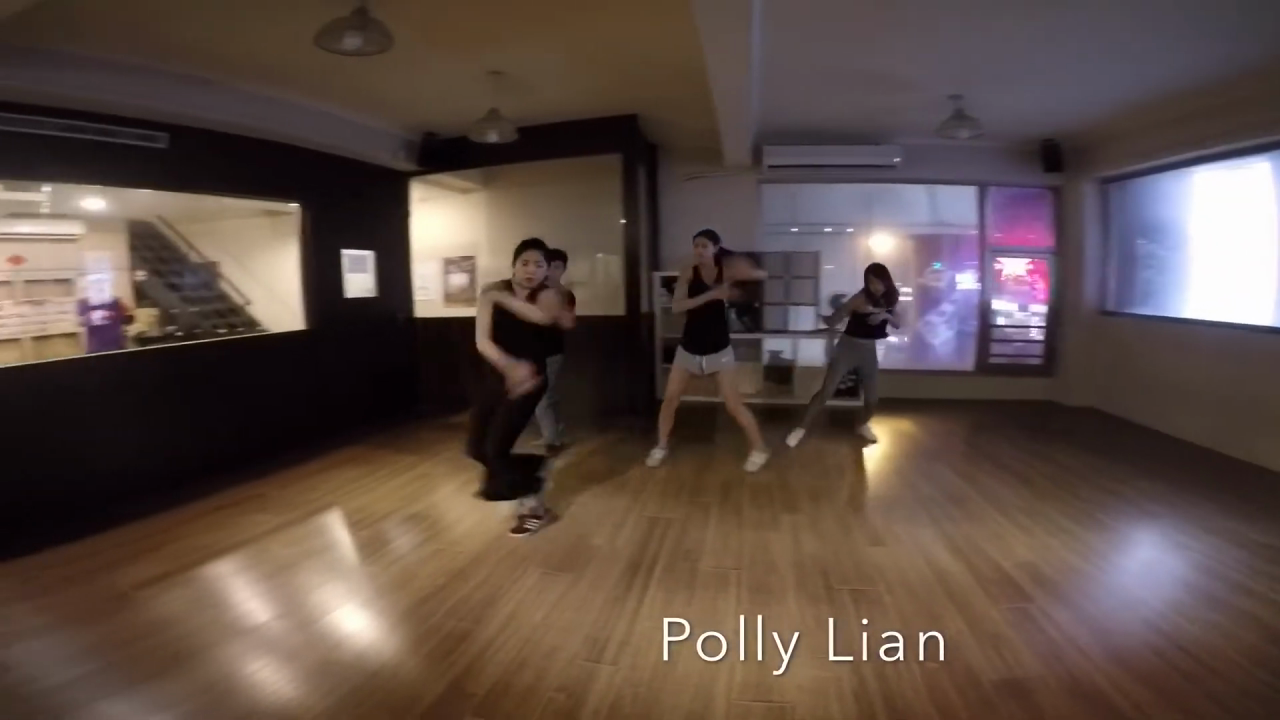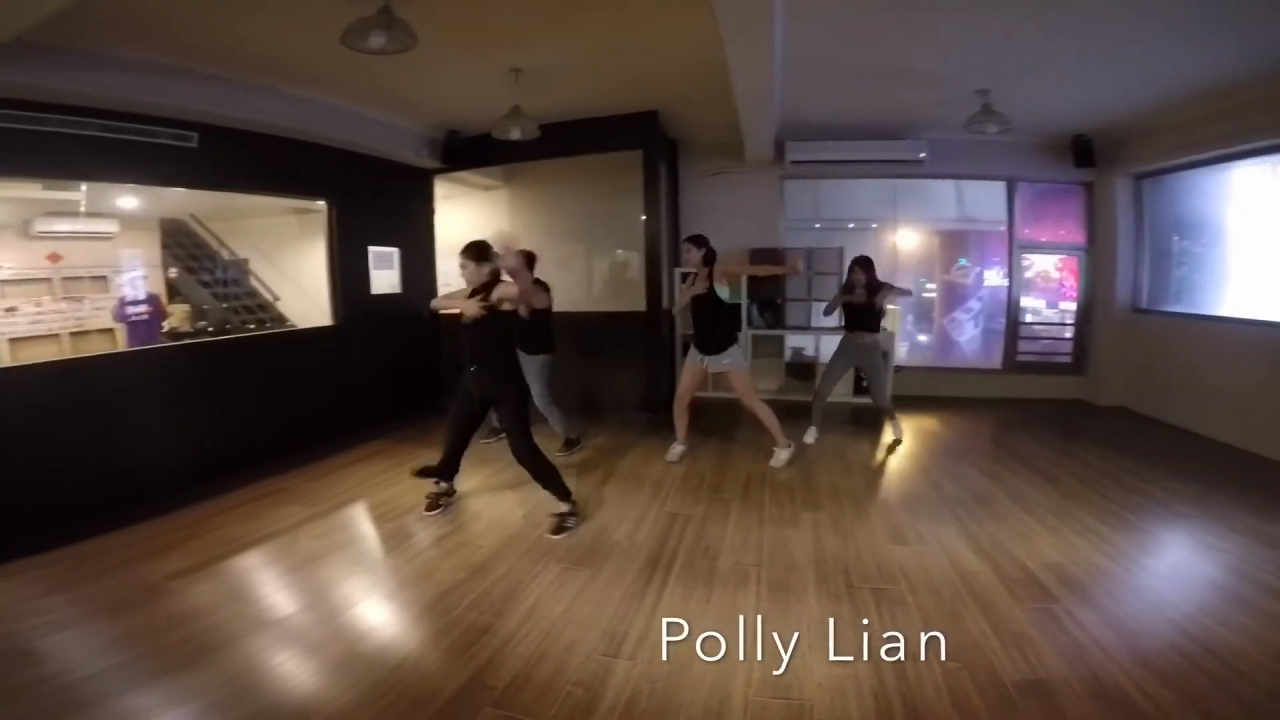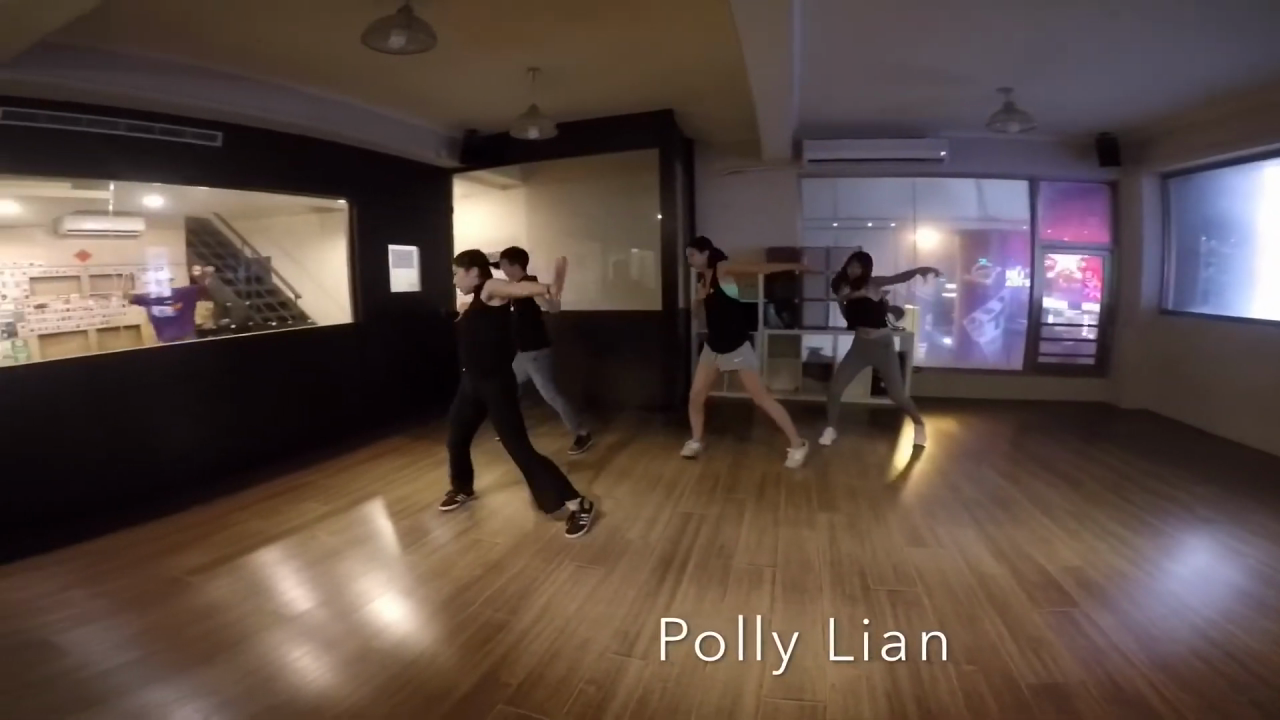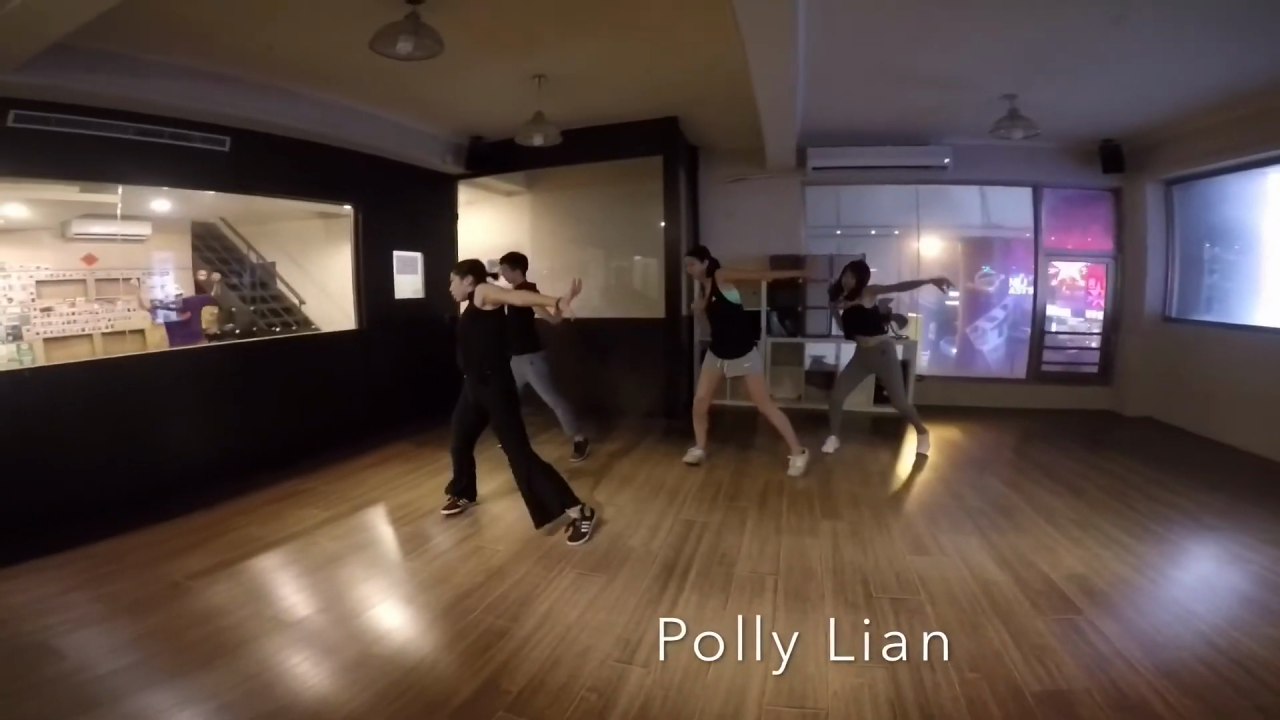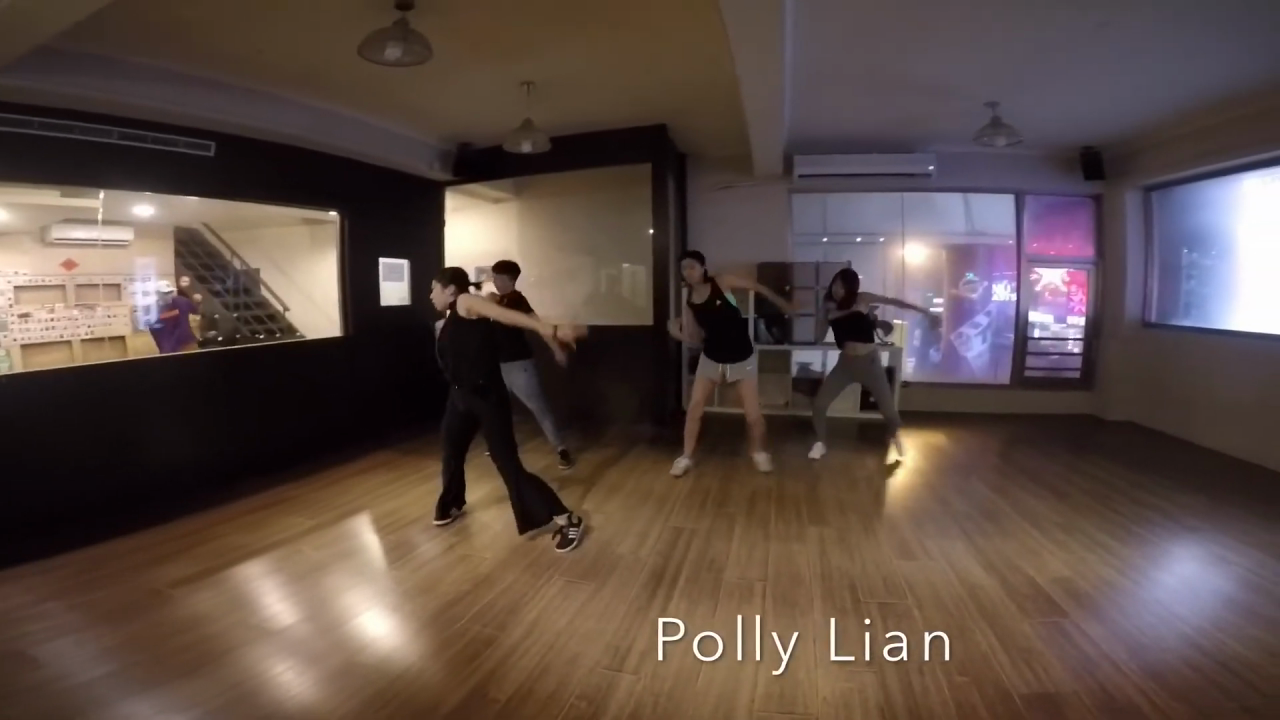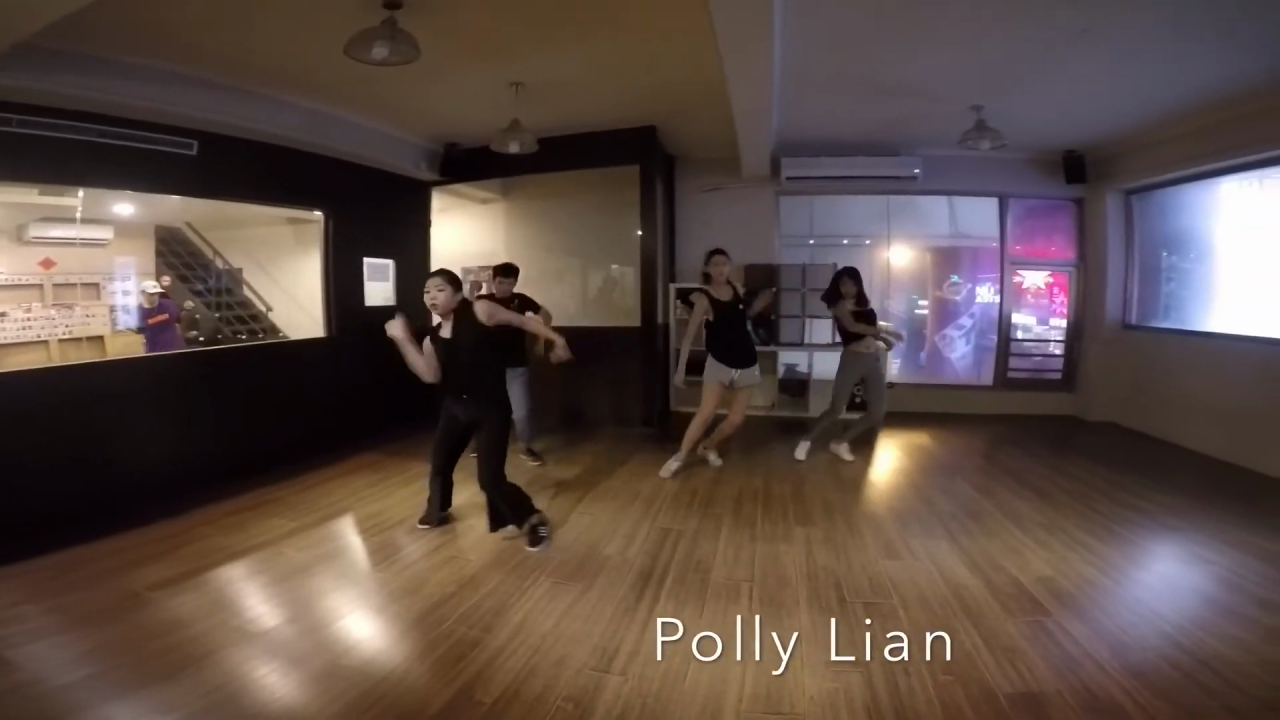
dt=0.2s
person 1, frame 1
left shoulder: (548, 296)
right shoulder: (492, 297)
left elbow: (545, 317)
right elbow: (483, 342)
left wrist: (507, 299)
right wrist: (510, 365)
left hip: (530, 381)
right hip: (496, 378)
left knee: (493, 449)
right knee: (478, 445)
left ankle: (534, 507)
right ankle: (532, 469)
person 1, frame 2
left shoulder: (502, 292)
right shoulder: (469, 293)
left elbow: (531, 296)
right elbow: (438, 303)
left wrist: (518, 272)
right wrist: (465, 301)
left hip: (505, 382)
right hip: (474, 379)
left knee: (523, 447)
right knee: (455, 439)
left ankle: (567, 505)
right ankle: (445, 487)
person 1, frame 3
left shoulder: (490, 289)
right shoulder: (476, 302)
left elbow: (520, 288)
left wrist: (550, 287)
left hip: (496, 383)
right hip: (470, 381)
left knee: (519, 448)
right knee: (456, 440)
left ankle: (577, 504)
right ankle: (462, 489)
person 1, frame 4
left shoulder: (483, 293)
right shoulder: (473, 310)
left elbow: (518, 297)
left wrist: (557, 303)
left hip: (496, 387)
right hip: (472, 386)
left knee: (520, 454)
right knee: (460, 446)
left ankle: (579, 512)
right ankle: (464, 495)
person 1, frame 5
left shoulder: (466, 303)
right shoulder: (452, 324)
left elbow: (509, 316)
left wrist: (552, 331)
right wrist: (443, 332)
left hip: (489, 397)
right hip: (460, 398)
left knee: (509, 465)
right knee: (450, 457)
left ankle: (565, 520)
right ankle: (451, 506)
person 1, frame 6
left shoulder: (478, 310)
right shoulder: (433, 340)
left elbow: (524, 321)
right elbow: (429, 375)
left wrist: (556, 339)
right wrist: (403, 340)
left hip: (493, 407)
right hip: (457, 407)
left knee: (490, 477)
right knee: (440, 466)
left ankle: (533, 519)
right ankle: (438, 511)
person 2, frame 1
left shoulder: (725, 271)
right shoulder: (689, 272)
left elbow: (761, 275)
right elbow: (677, 306)
left wrist: (745, 269)
right wrist: (711, 295)
left hip: (718, 349)
right hip: (689, 348)
left knee: (734, 404)
right knee: (669, 401)
left ankle: (758, 449)
right ankle: (661, 447)
person 2, frame 2
left shoulder: (717, 272)
right shoulder: (692, 278)
left elbow: (753, 270)
right elbow: (677, 309)
left wrist: (788, 268)
right wrist: (690, 293)
left hip: (725, 348)
right hip: (699, 349)
left knee: (750, 399)
right knee: (681, 397)
left ankle: (783, 444)
right ankle: (680, 443)
person 2, frame 3
left shoulder: (722, 269)
right shoulder: (704, 279)
left elbow: (760, 268)
left wrist: (797, 266)
right wrist: (699, 298)
left hip: (737, 346)
right hip: (712, 347)
left knee: (762, 398)
right knee: (696, 396)
left ankle: (797, 444)
right ankle: (696, 441)
person 2, frame 4
left shoulder: (721, 277)
right shoulder: (704, 291)
left elbow: (761, 275)
left wrist: (798, 273)
right wrist: (697, 308)
left hip: (743, 352)
right hip: (717, 353)
left knee: (766, 405)
right knee: (700, 402)
left ankle: (798, 452)
right ankle: (699, 448)
person 2, frame 5
left shoulder: (721, 283)
right shoulder: (690, 303)
left elbow: (756, 287)
right elbow: (695, 338)
left wrist: (782, 303)
right wrist: (676, 331)
left hip: (742, 358)
right hip: (712, 359)
left knee: (754, 415)
right knee: (695, 409)
left ankle: (758, 449)
right ankle: (687, 456)
person 2, frame 6
left shoulder: (736, 290)
right shoulder: (703, 297)
right elbow: (690, 335)
left wrist: (759, 304)
right wrist: (681, 368)
left hip: (747, 363)
right hip: (720, 362)
left knee: (737, 418)
right knee: (706, 413)
left ankle: (707, 446)
right ankle: (679, 457)
person 3, frame 1
left shoulder: (566, 295)
left elbow: (568, 323)
left hip: (551, 353)
left knee: (541, 400)
left ankle: (554, 441)
right ankle: (555, 427)
person 3, frame 2
left shoulder: (540, 287)
left elbow: (543, 304)
left hip: (539, 353)
right hip: (522, 350)
left knee: (542, 400)
left ankle: (572, 437)
right ankle: (498, 427)
person 3, frame 3
left shoulder: (528, 283)
right shoulder: (520, 285)
left elbow: (550, 307)
left hip: (535, 351)
right hip: (521, 351)
left knee: (551, 395)
left ankle: (582, 434)
person 3, frame 4
left shoulder: (525, 289)
right shoulder: (519, 290)
left elbow: (542, 310)
left wrist: (557, 317)
left hip: (531, 355)
right hip: (516, 355)
left knee: (552, 397)
left ankle: (579, 439)
person 3, frame 5
left shoulder: (516, 299)
right shoulder: (500, 299)
left wrist: (556, 349)
left hip: (521, 362)
right hip: (501, 363)
left knee: (538, 405)
left ankle: (561, 449)
person 3, frame 6
left shoulder: (520, 300)
right shoulder: (483, 301)
left elbow: (546, 315)
left wrist: (541, 339)
right wrist: (471, 296)
left hip: (517, 367)
left knee: (522, 413)
left ankle: (526, 447)
person 4, frame 1
left shoulder: (890, 299)
right shoulder: (859, 298)
left elbow: (897, 323)
right elbow: (834, 318)
left wrist: (886, 316)
left hip: (868, 351)
right hip: (847, 348)
left knee: (872, 399)
right knee: (827, 391)
left ankle: (863, 425)
right ankle: (801, 429)
person 4, frame 2
left shoulder: (879, 289)
right shoulder: (845, 291)
left elbow: (907, 293)
right elbow: (826, 312)
left wrist: (889, 293)
right wrist: (844, 299)
left hip: (871, 348)
right hip: (847, 346)
left knee: (880, 398)
right knee: (823, 389)
left ankle: (893, 421)
right ankle: (814, 428)
person 4, frame 3
left shoulder: (872, 284)
right shoulder: (845, 289)
left elbow: (898, 278)
left wrist: (918, 270)
right wrist: (840, 299)
left hip: (881, 344)
right hip: (859, 345)
left knee: (897, 394)
right knee: (834, 388)
left ankle: (919, 424)
right ankle: (830, 429)
person 4, frame 4
left shoulder: (868, 293)
right shoulder: (842, 299)
left elbow: (900, 287)
right elbow: (843, 325)
left wrist: (931, 281)
right wrist: (836, 311)
left hip: (882, 351)
right hip: (861, 354)
left knee: (899, 402)
right knee: (836, 397)
left ankle: (922, 433)
right ankle: (834, 437)
person 4, frame 5
left shoulder: (860, 300)
right shoulder: (830, 308)
left elbow: (897, 302)
right elbow: (819, 335)
left wrist: (924, 312)
right wrist: (826, 315)
left hip: (868, 361)
right hip: (846, 363)
left knee: (888, 409)
right knee: (819, 404)
left ankle: (894, 435)
right ankle: (820, 442)
person 4, frame 6
left shoulder: (863, 304)
right shoulder: (839, 306)
right elbow: (852, 327)
left wrist: (883, 337)
right wrist: (888, 333)
left hip: (873, 360)
right hip: (852, 360)
left knee: (878, 413)
right knee: (836, 409)
left ankle: (841, 442)
right ankle: (806, 441)
